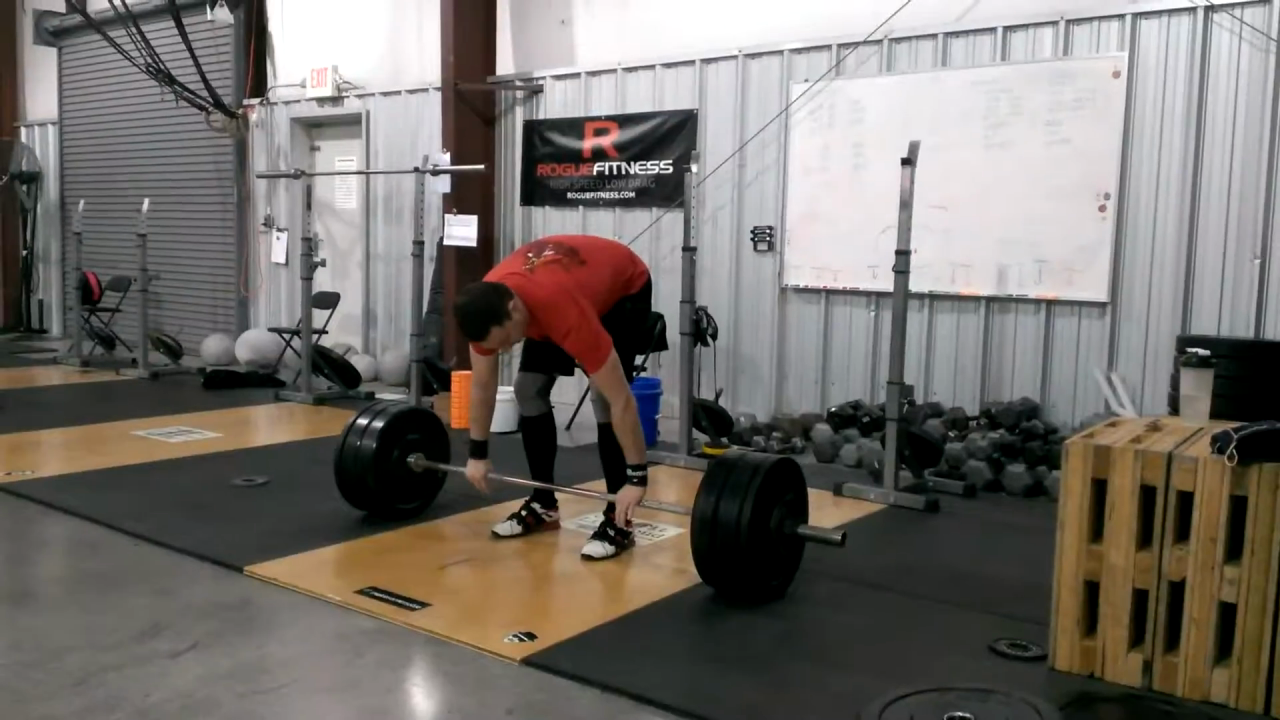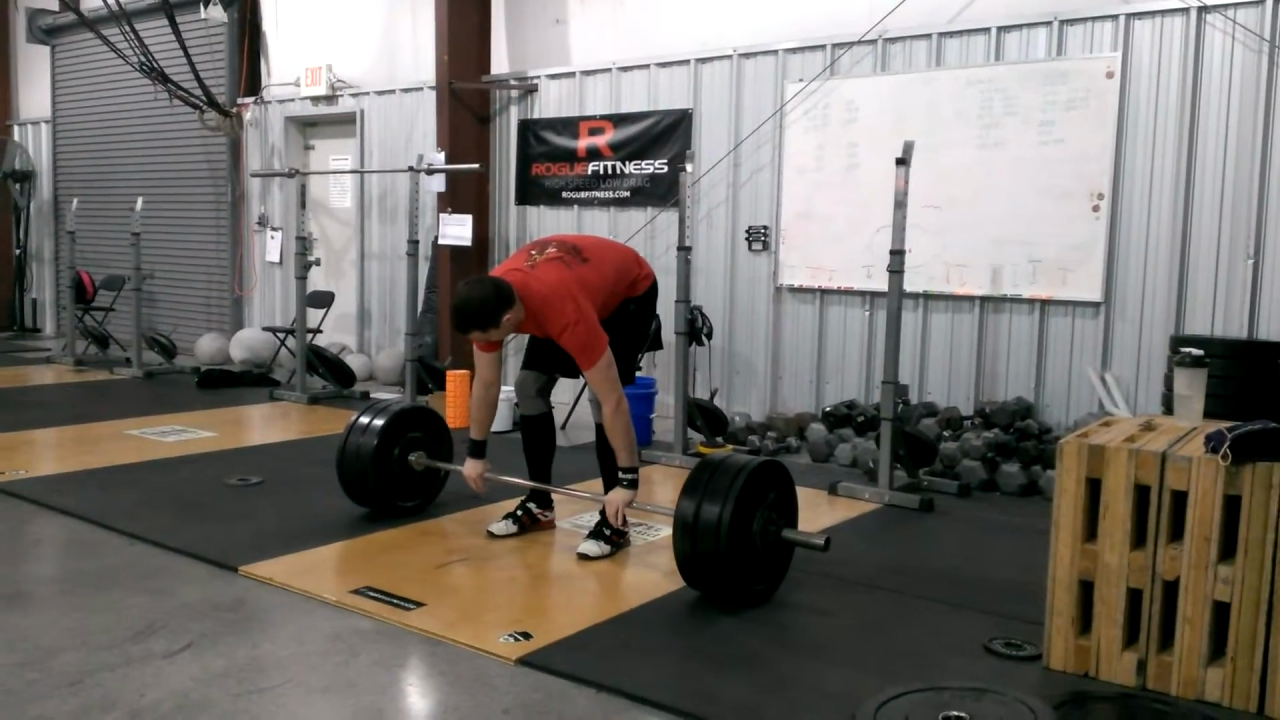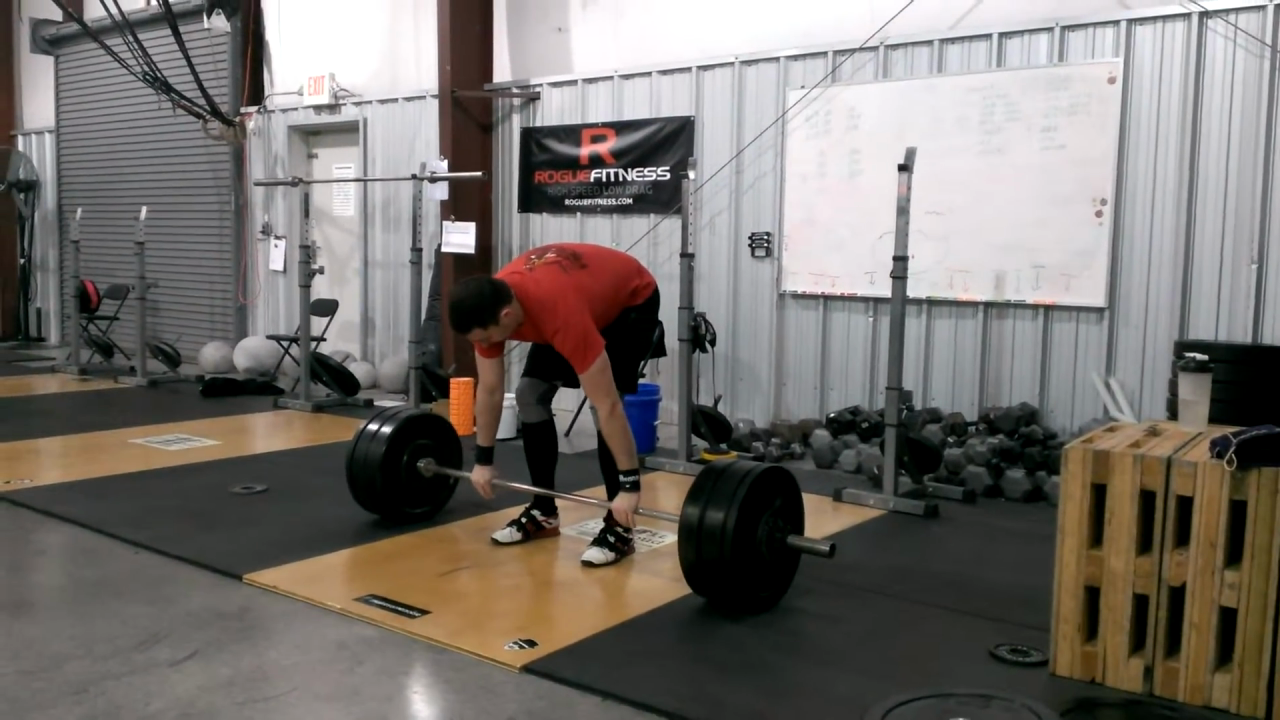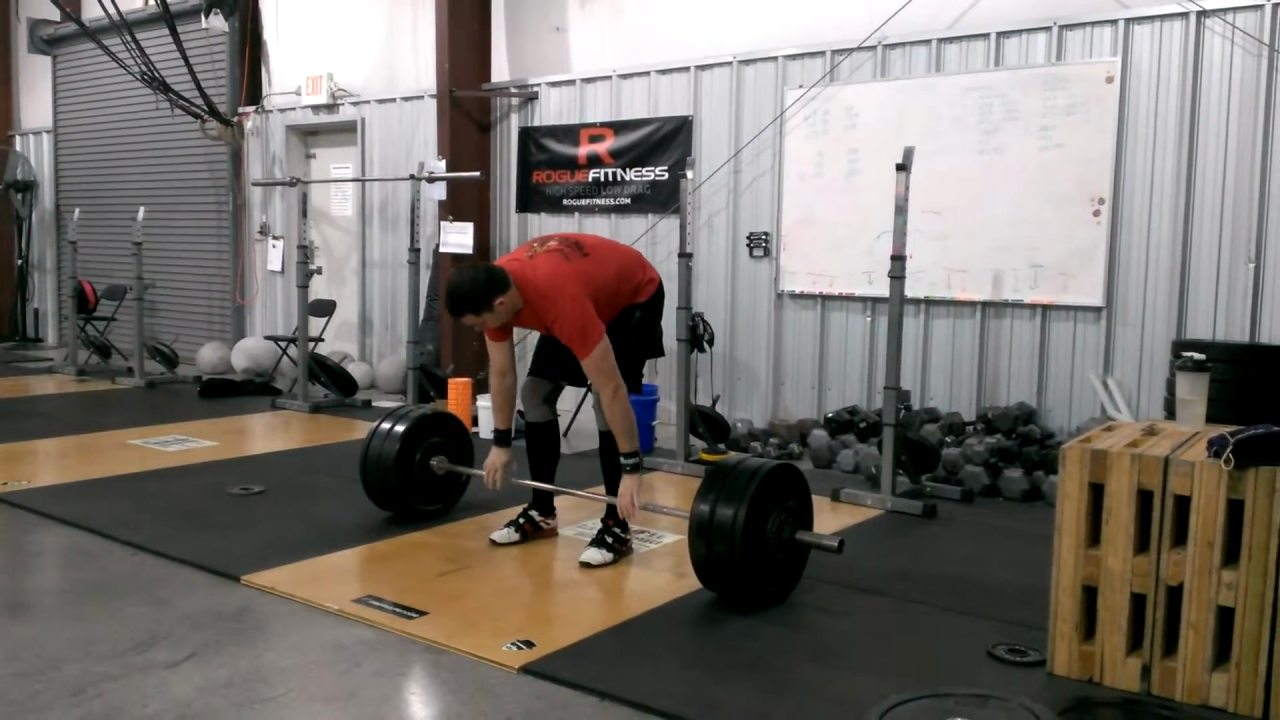
dt=1s
person 1, frame 1
left shoulder: (567, 314)
right shoulder: (485, 307)
left elbow: (621, 400)
right elbow: (482, 386)
left wrist: (636, 477)
right wrist: (477, 454)
left hip: (625, 289)
right hip: (559, 284)
left knee: (602, 396)
right knee: (529, 388)
left ankle: (618, 521)
right ankle: (543, 504)
person 1, frame 2
left shoulder: (566, 313)
right shoulder: (489, 302)
left elbow: (613, 400)
right elbow: (486, 383)
left wrist: (628, 480)
right wrist: (475, 453)
left hip: (630, 292)
left knee: (598, 397)
right knee: (529, 387)
left ankle: (614, 523)
right ankle: (539, 504)
person 1, frame 3
left shoulder: (563, 315)
right shoulder: (488, 305)
left elbow: (607, 405)
right elbow: (489, 389)
left wrist: (630, 486)
right wrist: (483, 460)
left hip: (632, 301)
left knee: (600, 400)
right knee: (529, 395)
left ankle: (618, 528)
right ankle: (543, 512)
person 1, frame 4
left shoulder: (561, 301)
right shoulder: (495, 289)
left elbow: (612, 390)
right elbow: (501, 373)
left wrist: (631, 469)
right wrist: (501, 443)
left hip: (635, 299)
right hip: (592, 289)
left knee: (601, 401)
right knee: (535, 393)
left ankle: (616, 528)
right ankle: (541, 512)
